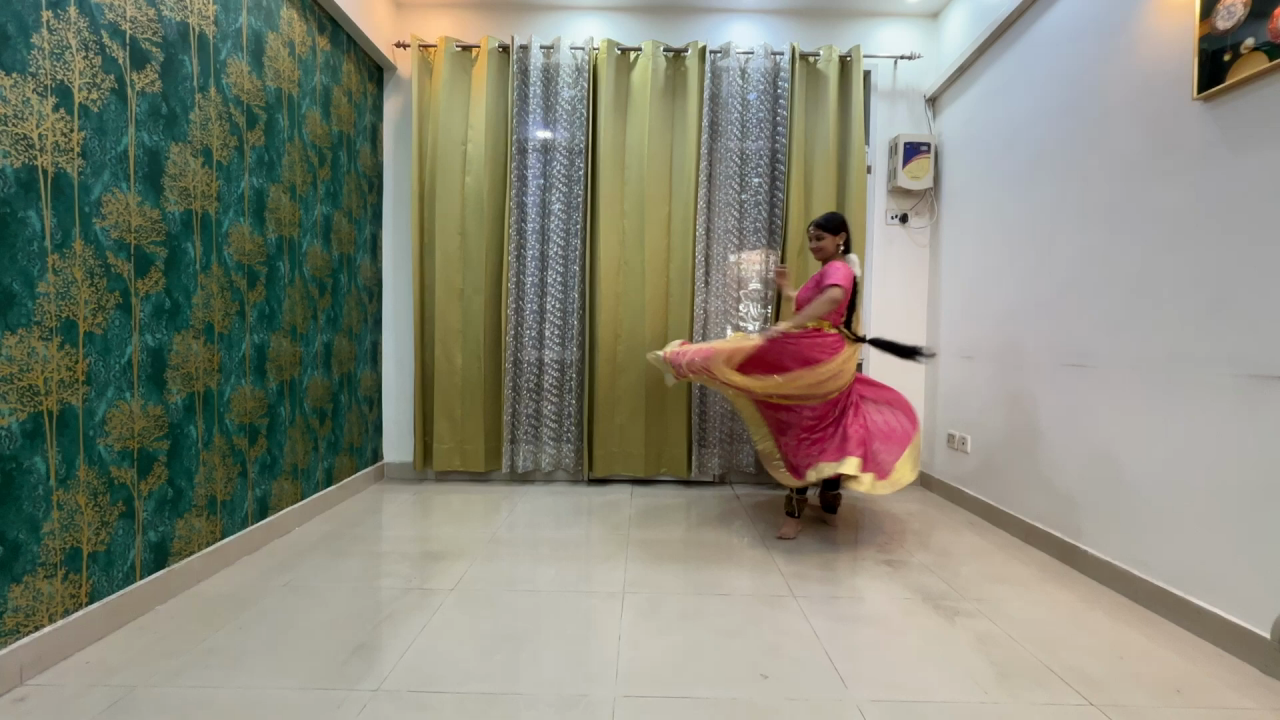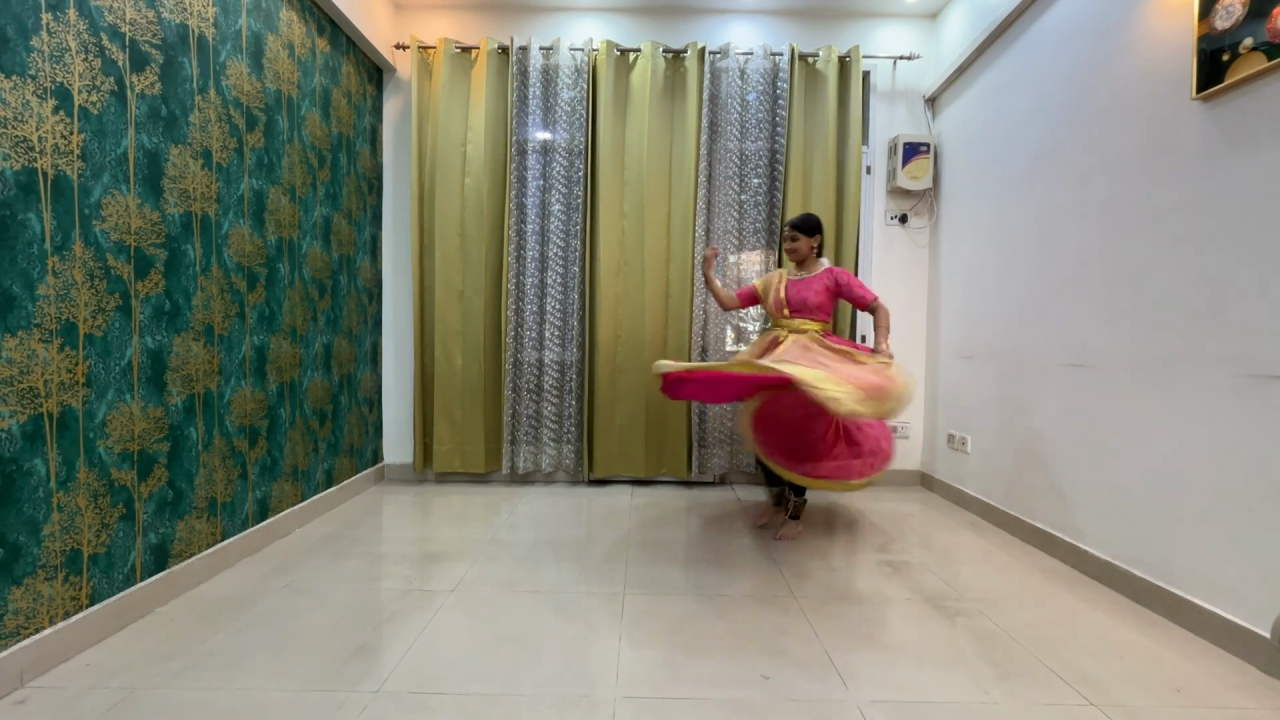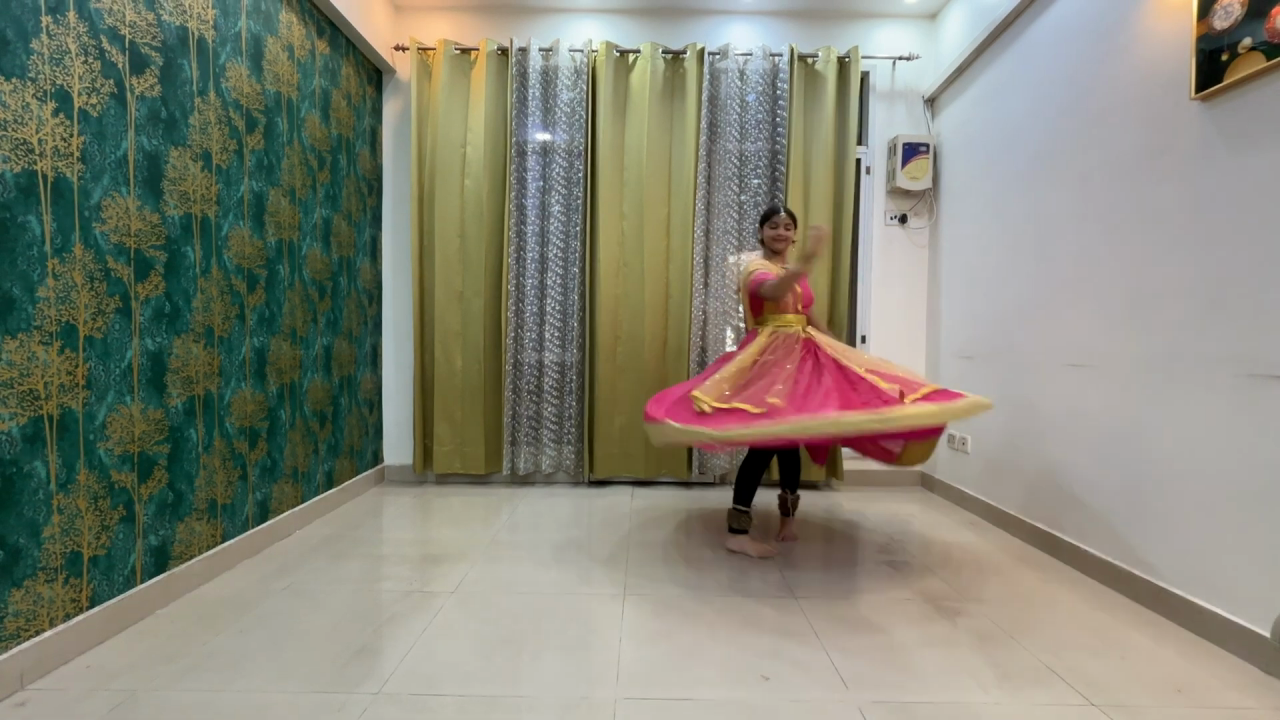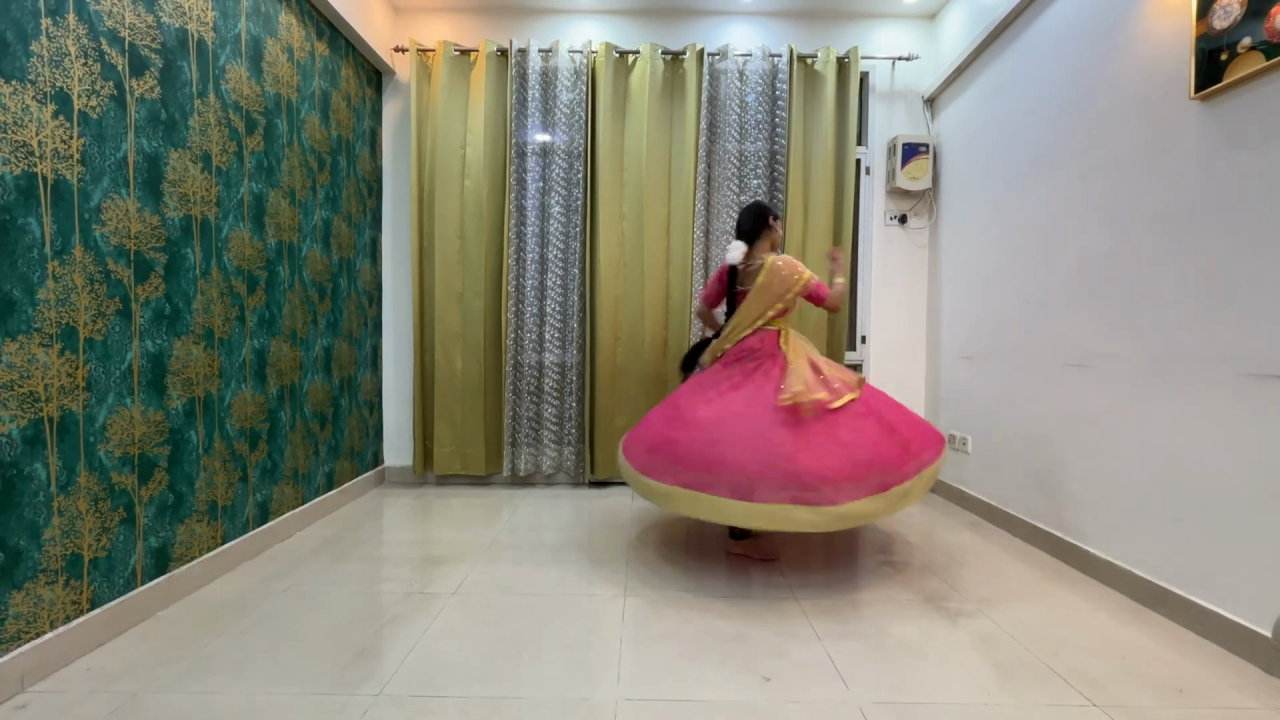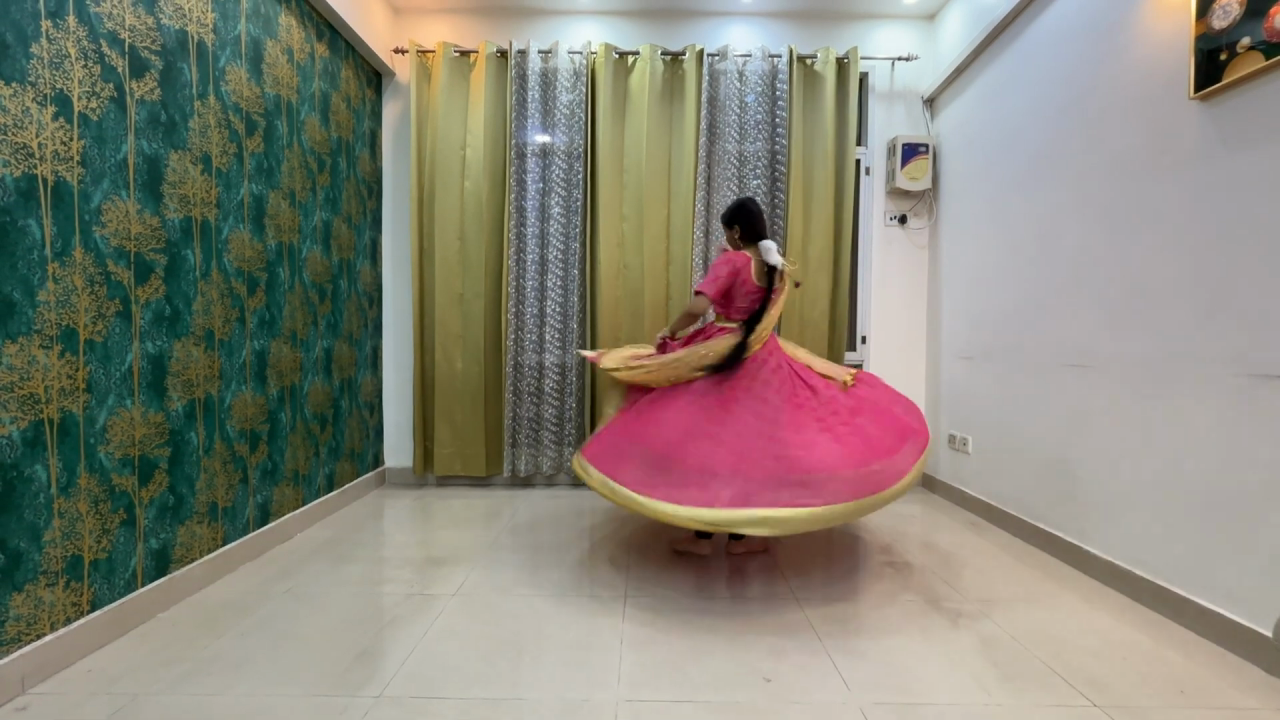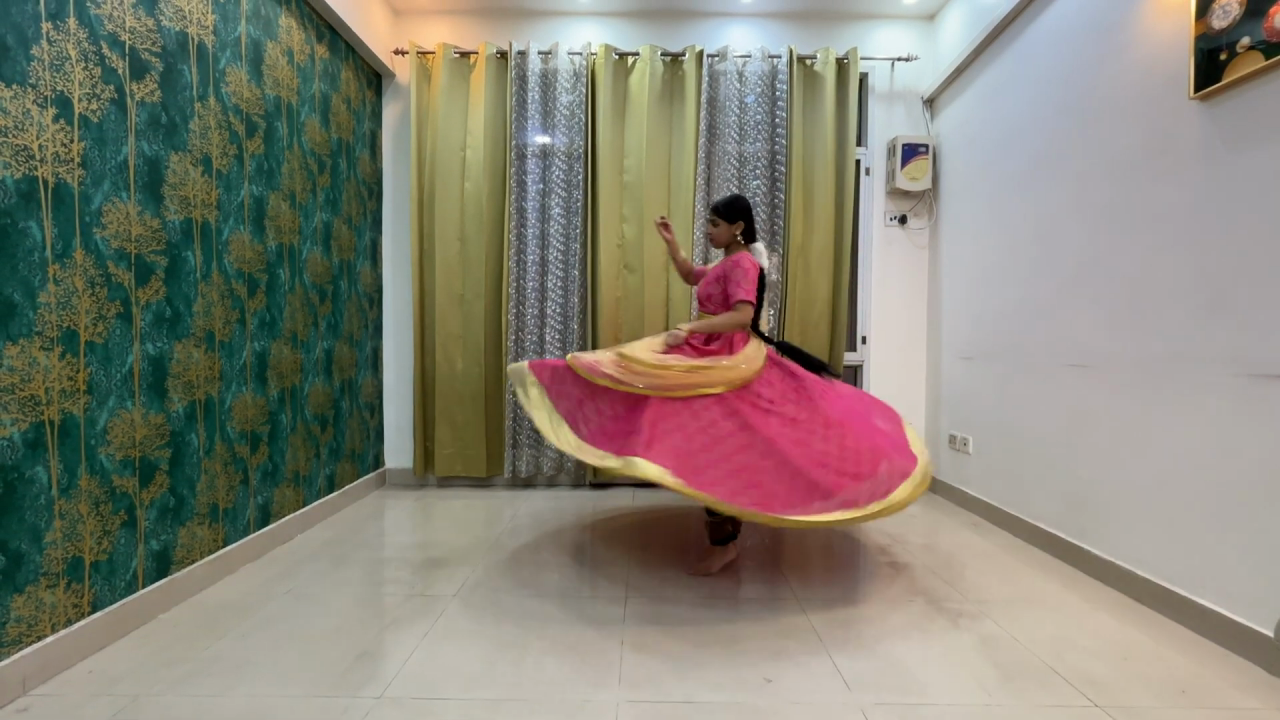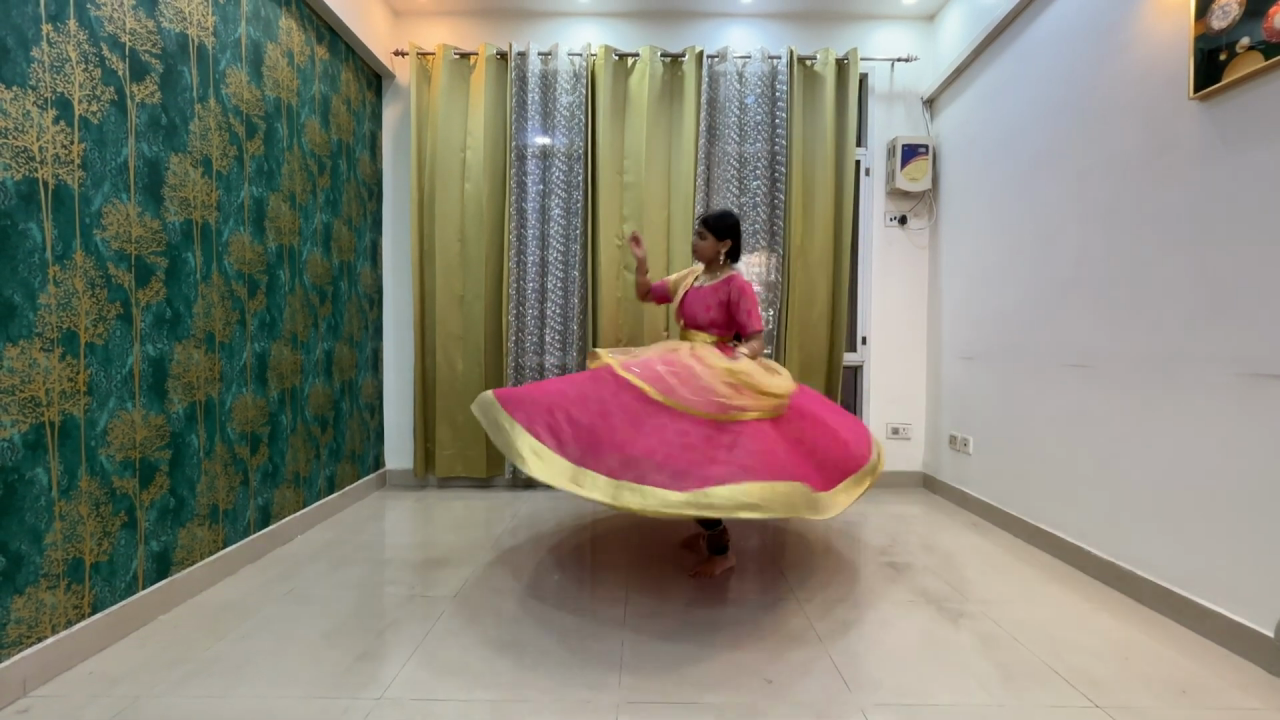
dt=0.2s
person 1, frame 1
left shoulder: (839, 269)
right shoulder: (824, 274)
left elbow: (835, 296)
left wrist: (785, 327)
right wrist: (785, 286)
left hip: (818, 354)
right hip: (809, 355)
left knee: (809, 433)
right knee: (825, 433)
left ankle: (794, 513)
right ankle: (829, 504)
person 1, frame 2
left shoulder: (835, 276)
right shoulder: (777, 280)
left elbow: (879, 308)
right elbow: (728, 302)
left wrist: (881, 341)
right wrist: (708, 273)
left hip: (819, 358)
right hip: (778, 357)
left knee: (808, 442)
right knee: (773, 437)
left ankle: (794, 514)
right ankle: (778, 500)
person 1, frame 3
left shoulder: (791, 269)
right shoulder: (755, 268)
left elbow: (807, 309)
right elbow: (773, 294)
left wrist: (826, 338)
right wrist: (805, 257)
left hip: (801, 353)
right hip: (769, 356)
left knee: (790, 438)
right knee: (763, 442)
left ankle: (788, 512)
right ankle: (737, 531)
person 1, frame 4
left shoulder: (730, 267)
right shoulder: (791, 269)
left elbow: (703, 310)
right elbow: (835, 304)
left wrist: (723, 336)
right wrist: (838, 271)
left hip: (741, 354)
right hip: (773, 357)
left knee: (745, 439)
right knee: (767, 444)
left ankle: (743, 529)
right ankle: (744, 536)
person 1, frame 5
left shoulder: (728, 261)
right shoulder: (778, 266)
left elbow: (697, 307)
left wrist: (672, 331)
left hip: (724, 353)
right hip: (763, 357)
left knee: (705, 441)
right knee: (752, 441)
left ankle: (705, 534)
right ankle: (743, 532)
person 1, frame 6
left shoulder: (742, 263)
right shoulder: (725, 263)
left elbow: (741, 314)
right elbow: (691, 275)
left wrist: (688, 329)
right wrist: (672, 245)
left hip: (724, 358)
right hip: (715, 353)
left knee: (704, 442)
right knee: (716, 442)
left ankle: (723, 541)
right ankle: (729, 526)
person 1, frame 7
left shoulder: (737, 286)
right shoulder: (690, 277)
left elbow: (754, 340)
right elbow: (646, 294)
left wrist: (732, 367)
right wrist: (641, 262)
left hip: (715, 374)
right hip: (680, 366)
left knee: (696, 456)
left ankle: (720, 551)
right ankle: (708, 527)
